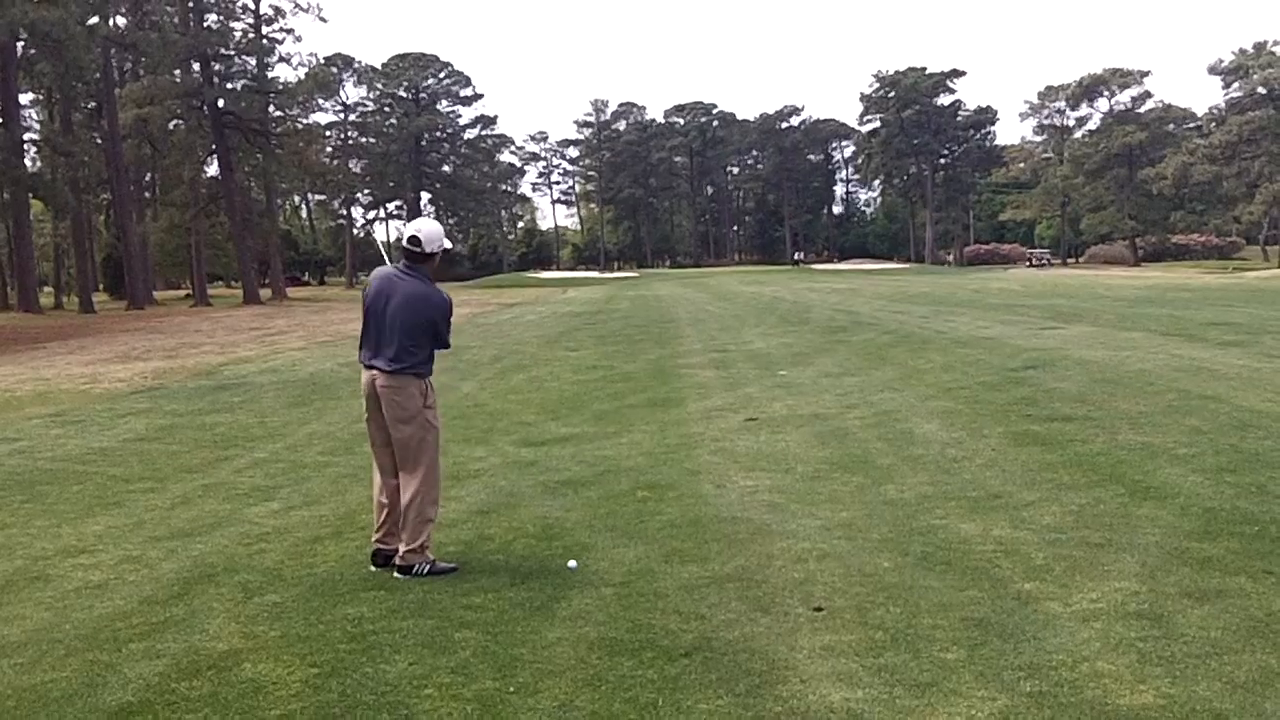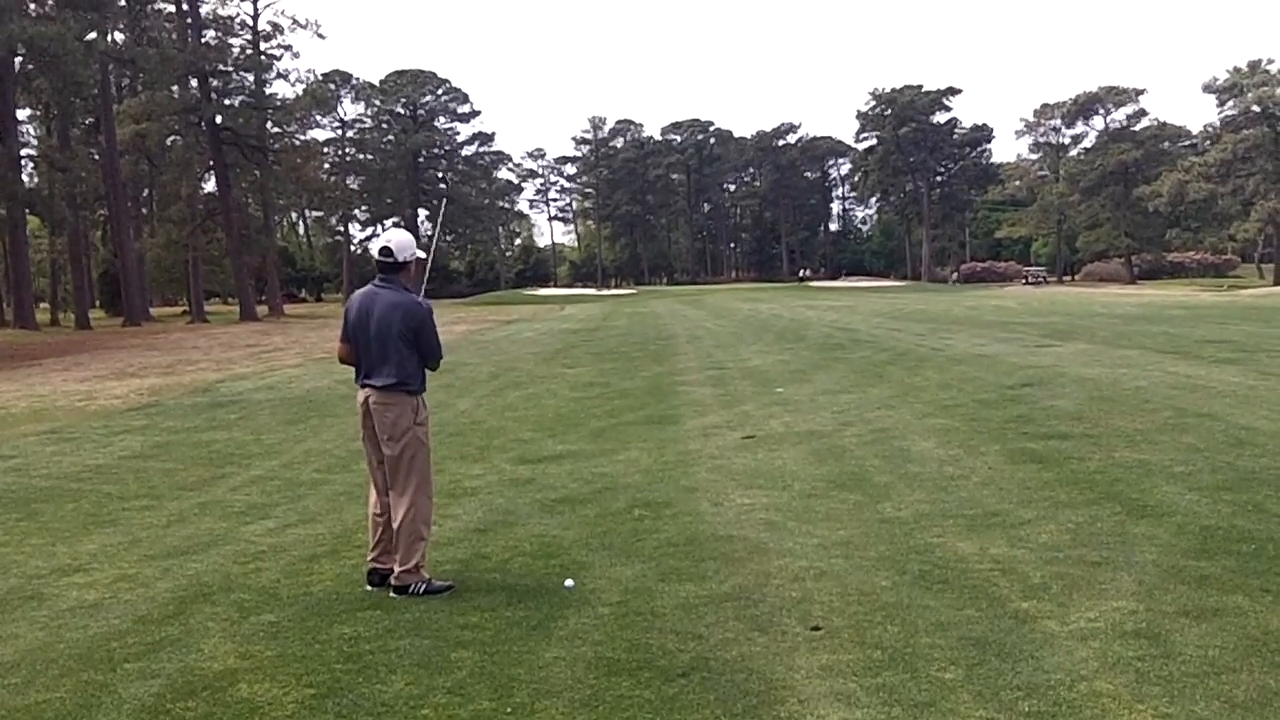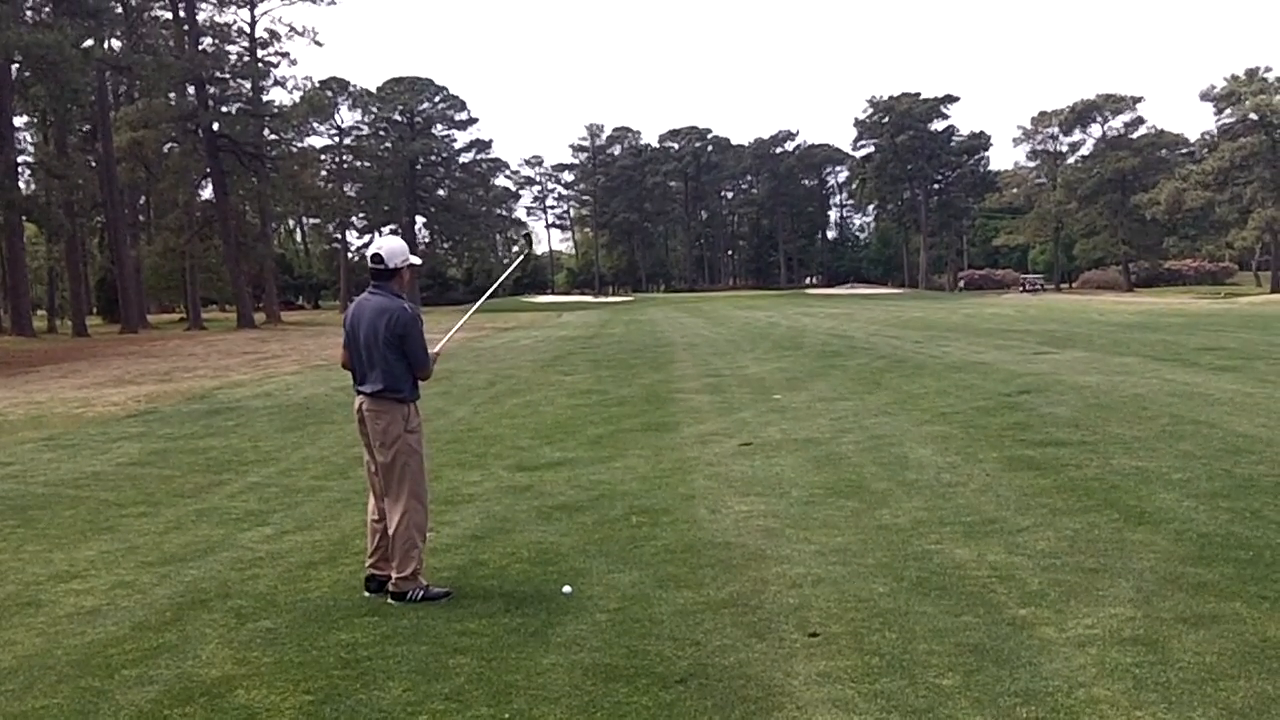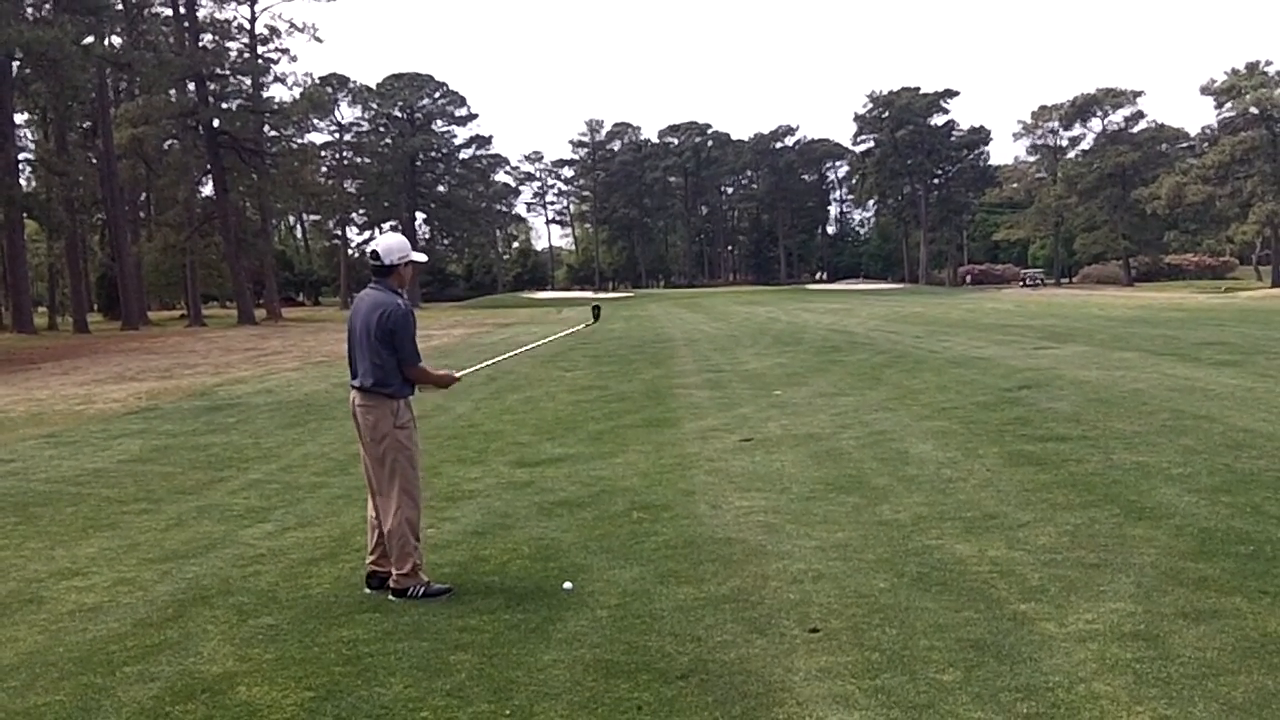
dt=0.7s
person 1, frame 1
left shoulder: (378, 278)
right shoulder: (436, 300)
left hip: (373, 378)
right hip: (407, 386)
left knee: (387, 469)
right knee: (420, 472)
left ankle: (384, 547)
right ankle: (412, 556)
person 1, frame 2
left shoulder: (357, 300)
right shoulder: (415, 307)
left elbow: (345, 354)
right elbow: (433, 363)
left hip: (368, 397)
right hip: (401, 403)
left knee: (382, 487)
right knee: (410, 490)
left ankle: (380, 566)
right ankle: (408, 576)
person 1, frame 3
left shoulder: (356, 308)
right shoulder: (403, 312)
left elbow: (347, 360)
right elbow: (423, 372)
right wrist: (430, 359)
left hip: (366, 404)
right hip: (394, 411)
left knee: (381, 494)
right knee: (406, 497)
left ankle: (378, 573)
right ankle: (405, 582)
person 1, frame 4
left shoulder: (361, 301)
right shoulder: (397, 309)
right elbow: (411, 369)
left wrist: (425, 377)
right wrist: (440, 379)
left hip: (363, 399)
right hip: (387, 407)
left knee: (381, 491)
right knee: (402, 493)
left ankle: (379, 569)
right ankle: (406, 578)
